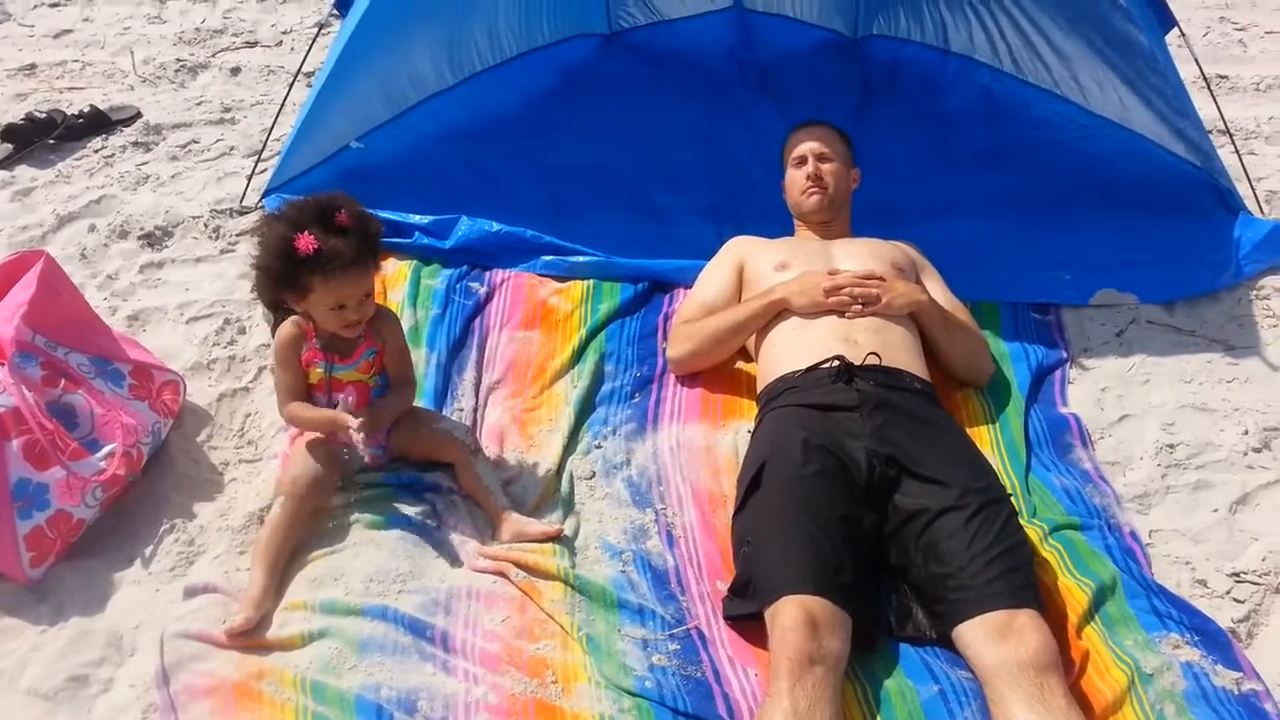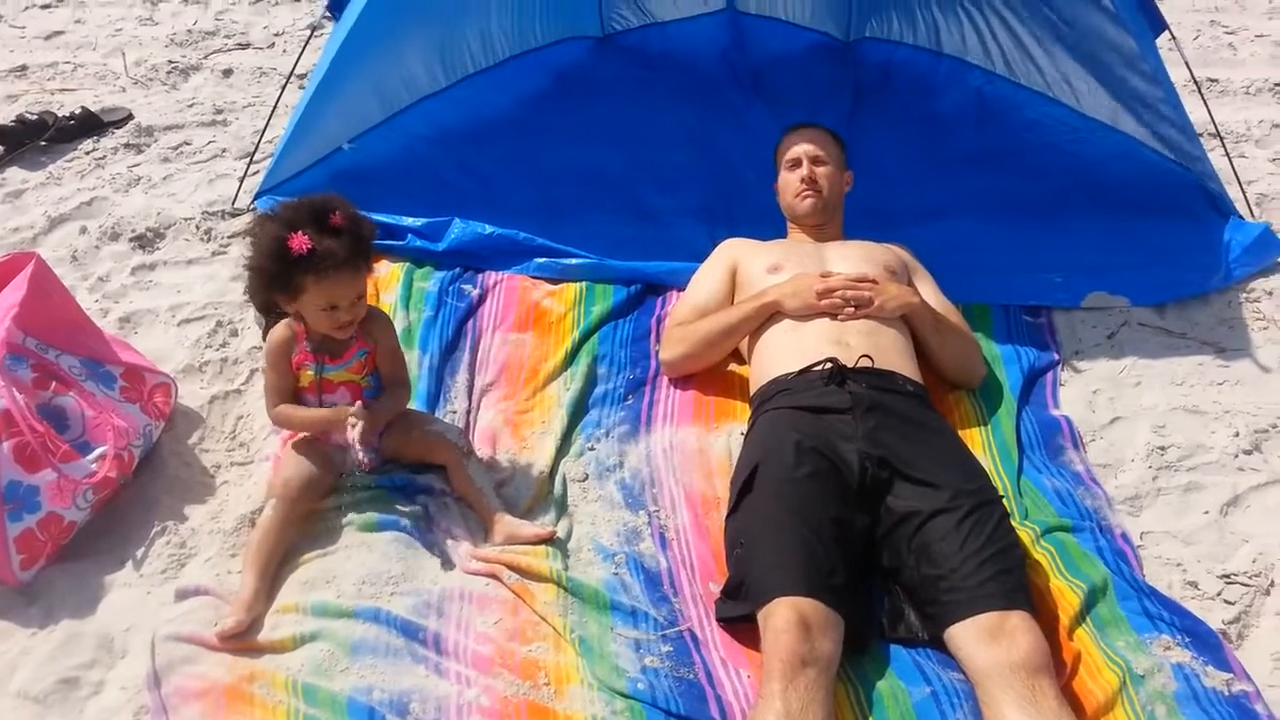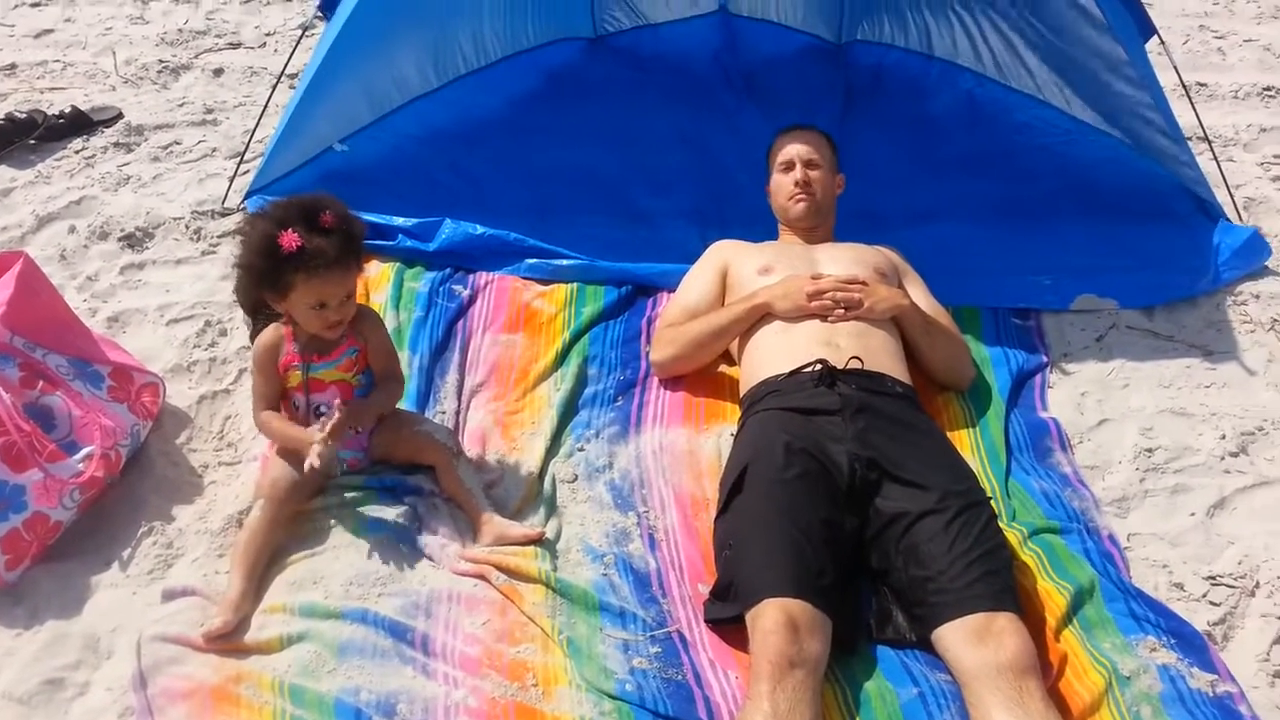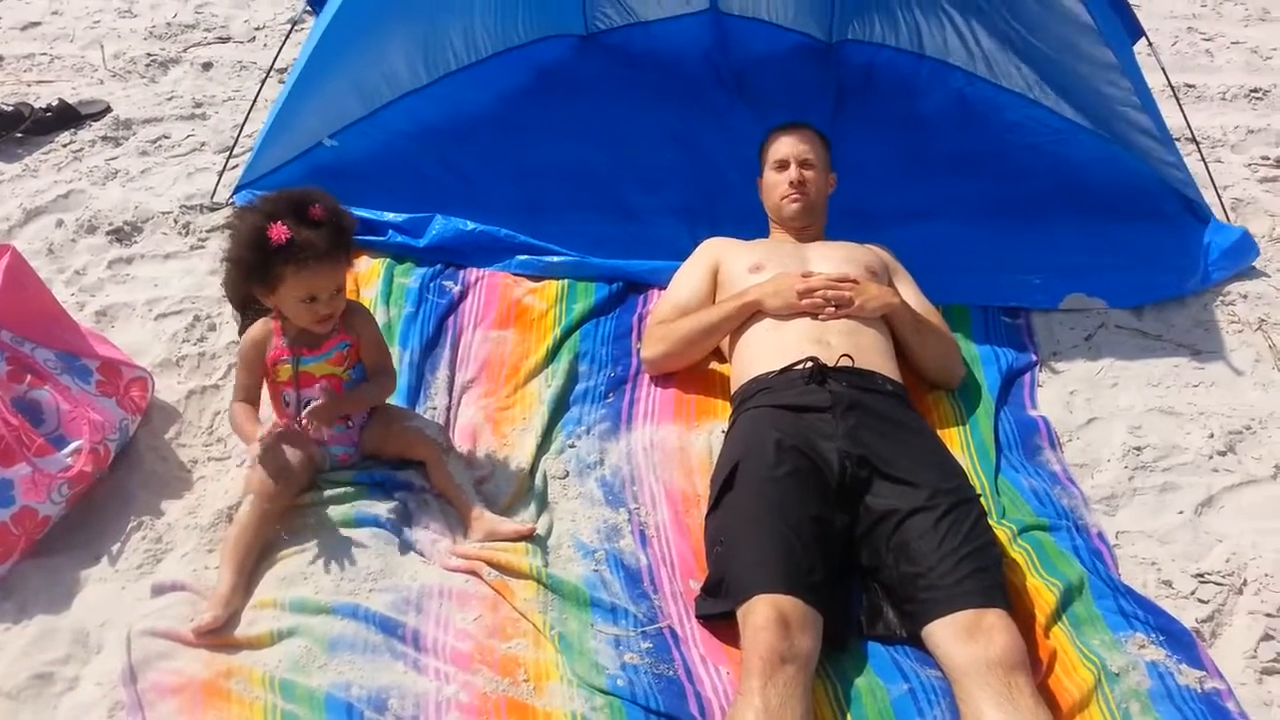
dt=0.1s
person 1, frame 1
left shoulder: (901, 254)
right shoulder: (748, 250)
left elbow: (979, 366)
right elbow: (681, 349)
left wrist: (917, 302)
right wrist: (782, 296)
left hip: (916, 419)
right hip: (803, 418)
left knee: (1025, 651)
right knee: (804, 644)
person 1, frame 2
left shoulder: (893, 256)
right shoulder: (741, 252)
left elbow: (971, 368)
right elbow: (673, 351)
left wrist: (908, 305)
right wrist: (775, 300)
left hip: (909, 422)
right hip: (796, 420)
left knee: (1016, 651)
right knee: (796, 645)
person 1, frame 3
left shoulder: (884, 259)
right shoulder: (731, 254)
left elbow: (960, 370)
right elbow: (664, 353)
left wrist: (899, 307)
right wrist: (766, 301)
left hip: (899, 424)
right hip: (786, 422)
left knee: (1003, 653)
right knee: (784, 646)
person 1, frame 4
left shoulder: (874, 257)
right shoulder: (723, 252)
left elbow: (950, 368)
right elbow: (655, 349)
left wrist: (889, 305)
right wrist: (757, 299)
left hip: (890, 422)
right hip: (778, 419)
left knee: (994, 650)
right knee: (775, 642)
person 2, frame 1
left shoulder: (383, 323)
right shoulder: (292, 337)
left elbow: (405, 387)
right elbow: (290, 406)
left wrist: (373, 419)
right wrist: (340, 421)
left hip: (389, 424)
right hip: (326, 436)
left knee: (460, 440)
right knee: (294, 489)
left ankle: (504, 517)
right ankle: (260, 588)
person 2, frame 2
left shoulder: (376, 325)
right shoulder: (284, 339)
left elbow: (399, 388)
right elbow: (278, 408)
left wrist: (370, 416)
right wrist: (332, 417)
left hip: (384, 427)
right hip: (318, 440)
left knee: (452, 443)
right knee: (286, 492)
left ankle: (497, 519)
right ankle: (251, 591)
person 2, frame 3
left shoulder: (366, 324)
right shoulder: (273, 343)
left elbow: (393, 384)
right elbow: (265, 413)
left wrist: (358, 411)
right wrist: (308, 439)
left hip: (372, 427)
right hip: (307, 442)
left knee: (441, 443)
right knee: (274, 493)
left ankle: (485, 520)
right ankle: (238, 592)
person 2, frame 4
left shoulder: (356, 320)
right shoulder: (261, 339)
left elbow: (383, 377)
right elbow: (243, 402)
left wrist: (349, 399)
right wrist: (255, 437)
left hip: (363, 423)
right hip: (299, 439)
left knee: (432, 441)
right knee: (263, 491)
left ankle: (476, 516)
right ankle: (229, 587)
